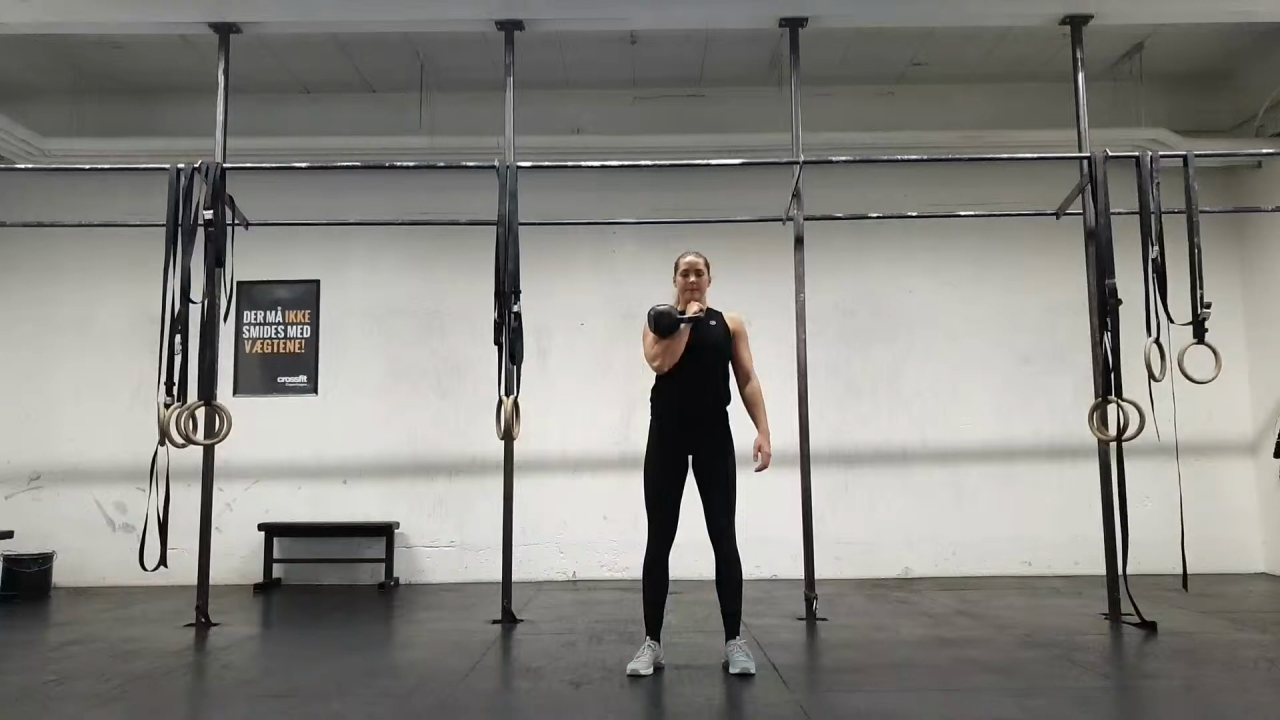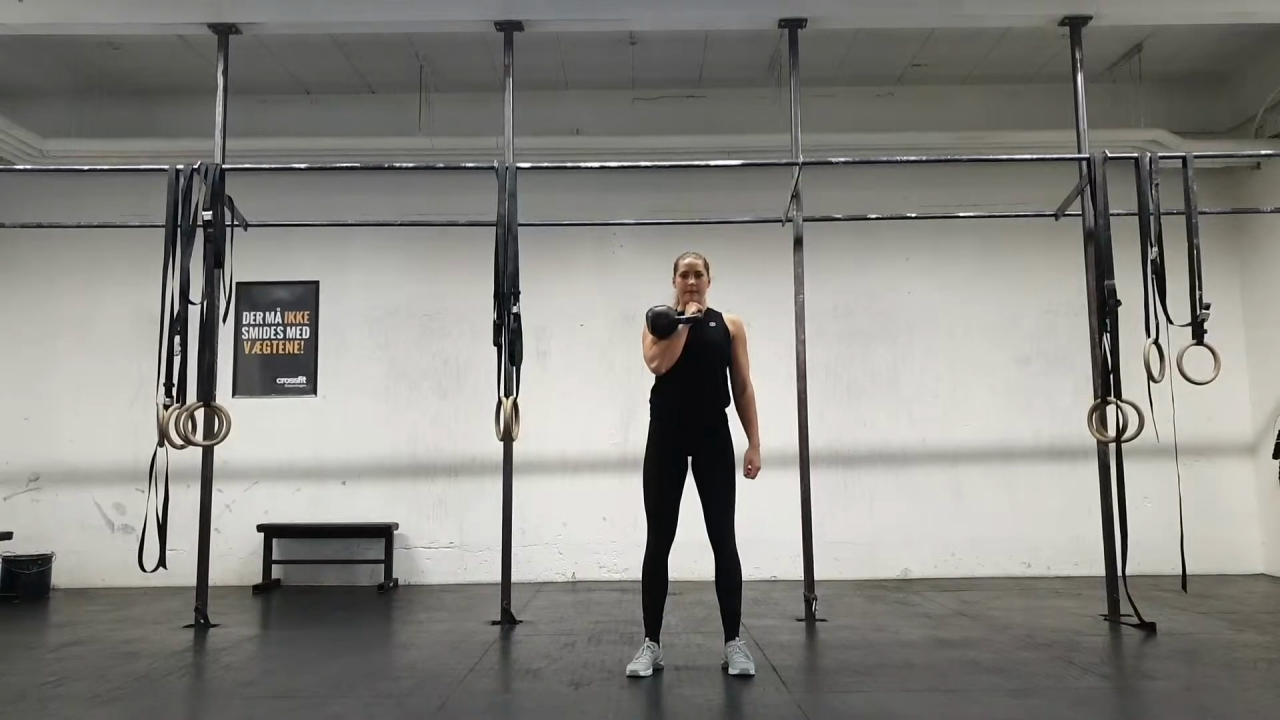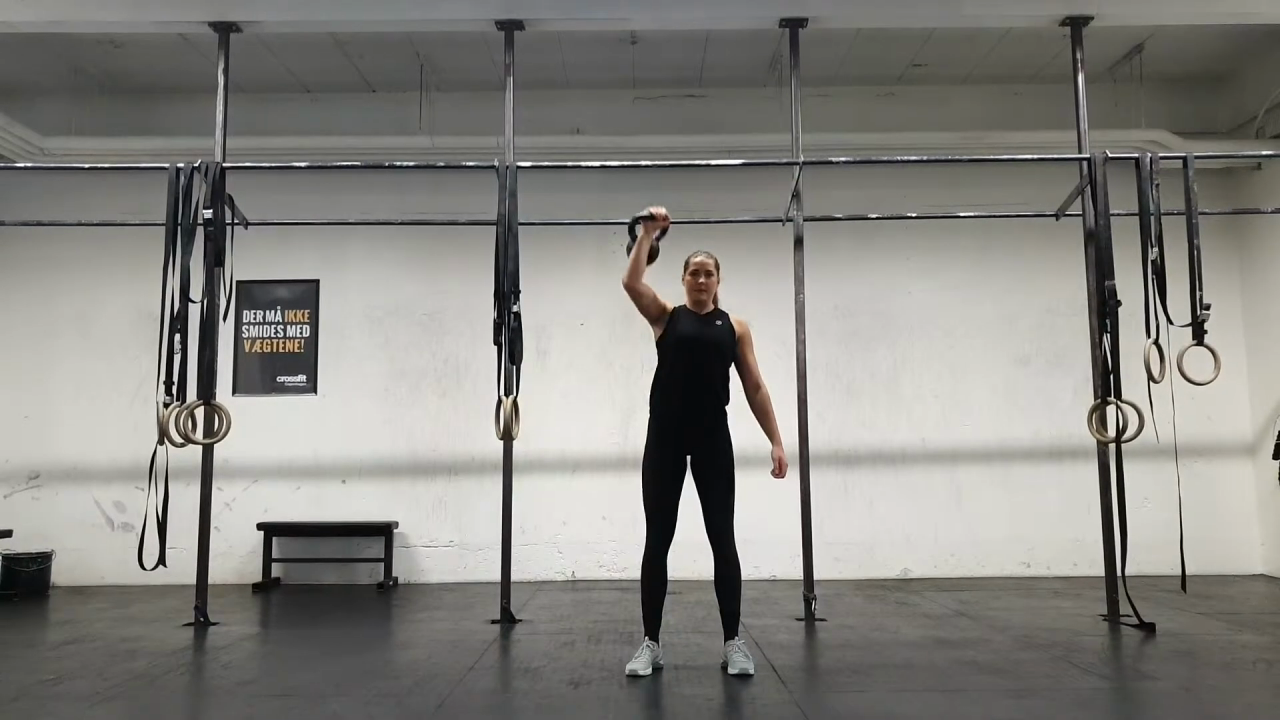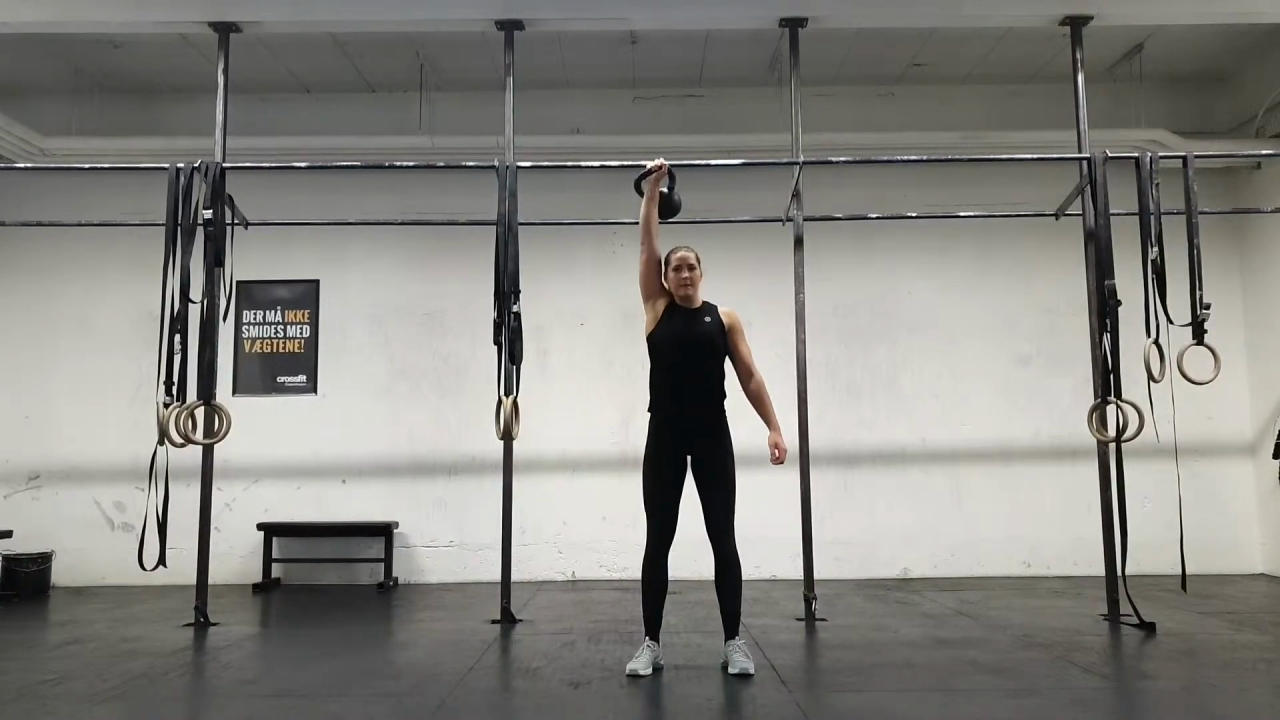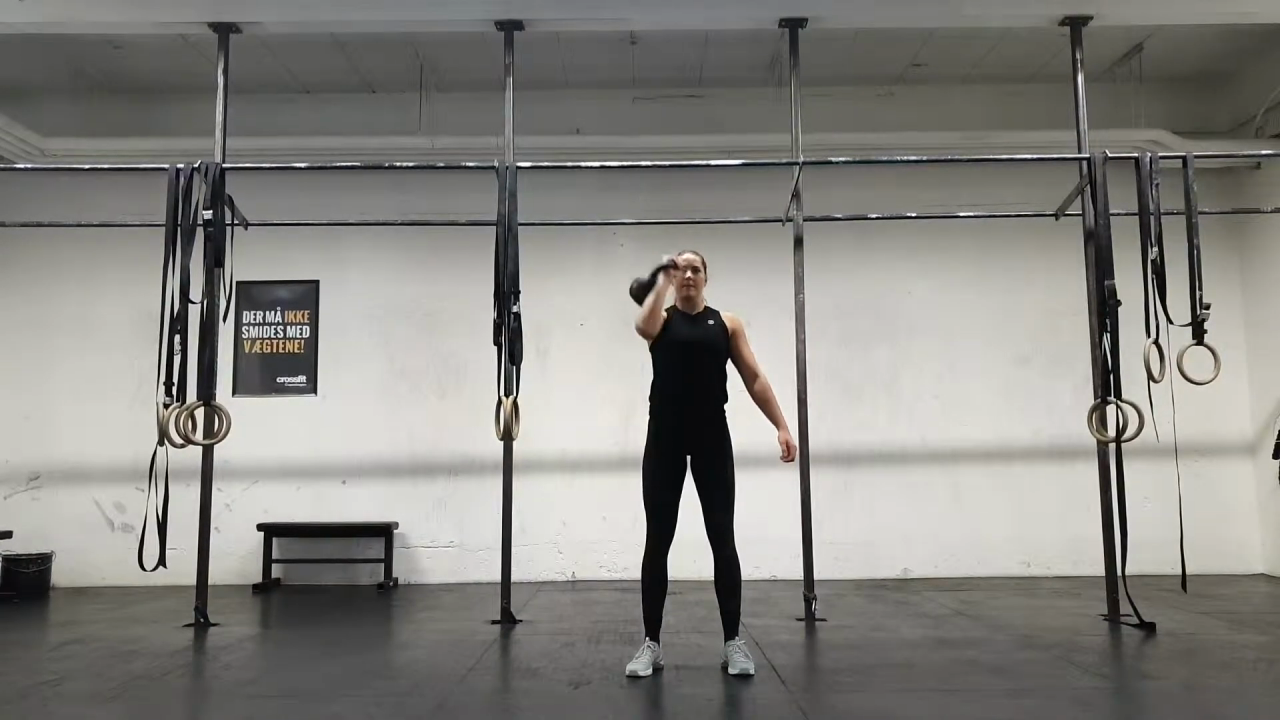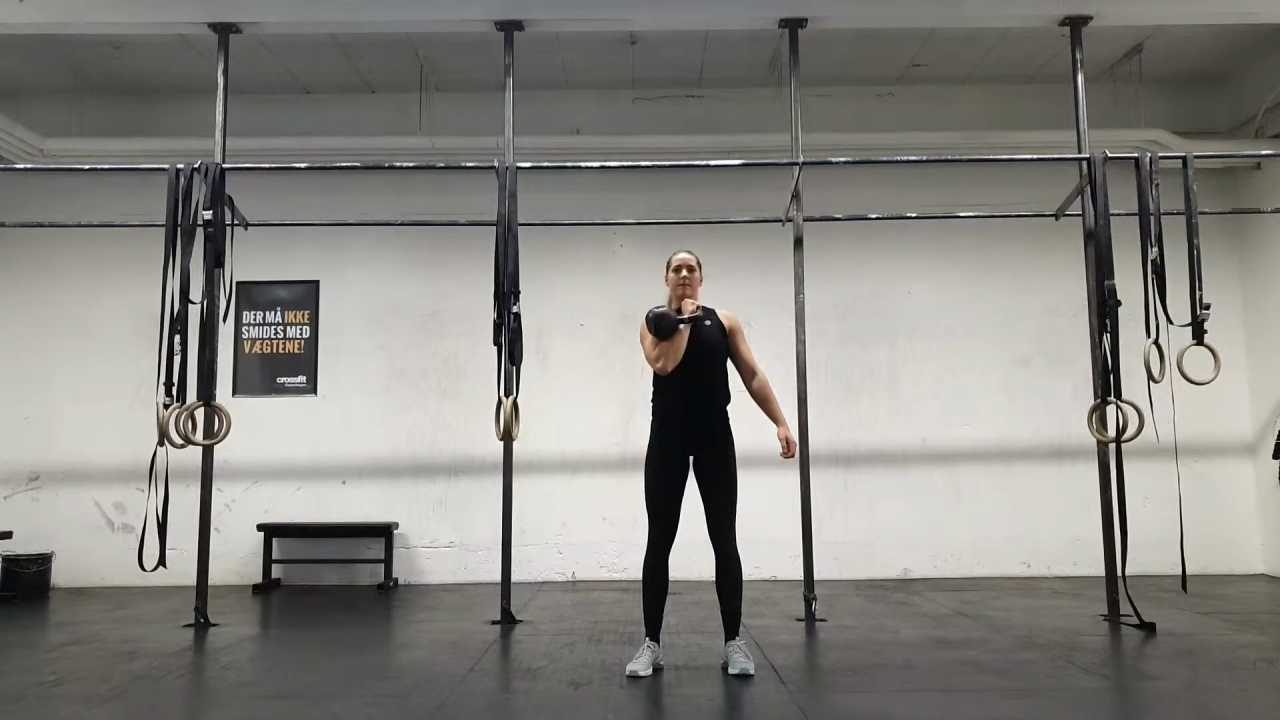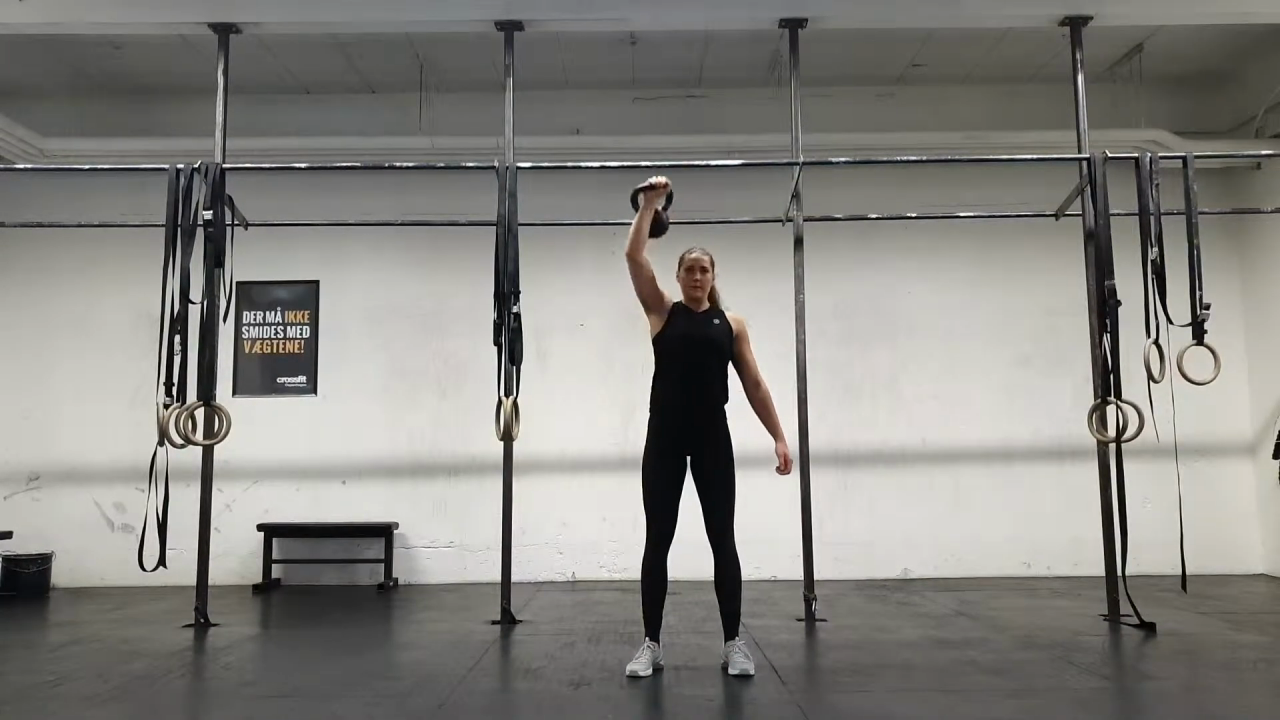
dt=0.7s
person 1, frame 1
left shoulder: (730, 323)
left elbow: (748, 379)
right elbow: (661, 363)
left wrist: (763, 431)
right wrist: (686, 319)
left hip: (714, 435)
right hip: (667, 435)
left knee: (724, 538)
right knee: (659, 540)
left ankle: (734, 641)
right ankle: (652, 643)
person 1, frame 2
left shoulder: (729, 325)
left elbow: (743, 386)
right elbow: (659, 364)
left wrist: (754, 442)
right wrist: (684, 320)
left hip: (713, 436)
right hip: (666, 436)
left knee: (723, 539)
right knee: (658, 540)
left ankle: (733, 642)
right ankle: (651, 643)
person 1, frame 3
left shoulder: (735, 326)
right shoulder: (666, 315)
left elbow: (755, 387)
right elbow: (630, 283)
left wrist: (776, 441)
right wrist: (648, 233)
left hip: (712, 438)
right hip: (665, 436)
left knee: (723, 539)
right knee: (657, 540)
left ankle: (733, 642)
right ankle: (650, 643)
person 1, frame 4
left shoulder: (725, 319)
right shoulder: (656, 307)
left elbow: (750, 377)
right elbow: (647, 243)
left wrist: (773, 428)
right wrist: (652, 188)
left hip: (712, 436)
right hip: (665, 436)
left knee: (723, 539)
right knee: (658, 541)
left ankle: (733, 642)
right ankle: (651, 643)
person 1, frame 5
left shoulder: (727, 322)
right shoulder: (662, 319)
left elbow: (754, 378)
right elbow: (642, 324)
left wrist: (781, 426)
right wrist: (662, 280)
left hip: (711, 436)
right hip: (664, 437)
left knee: (722, 538)
right knee: (657, 541)
left ankle: (733, 642)
right ankle: (651, 643)
person 1, frame 6
left shoulder: (725, 321)
right shoulder: (655, 324)
left elbow: (753, 376)
right elbow: (663, 365)
left wrist: (781, 422)
right wrist: (682, 319)
left hip: (714, 435)
right hip: (667, 435)
left knee: (724, 539)
right knee: (659, 540)
left ankle: (733, 642)
right ankle: (651, 644)
person 1, frame 7
left shoulder: (731, 324)
right shoulder: (661, 311)
left elbow: (753, 384)
right elbow: (633, 255)
left wrist: (779, 437)
right wrist: (650, 204)
left hip: (712, 438)
right hip: (665, 437)
left knee: (723, 540)
right knee: (657, 541)
left ankle: (733, 642)
right ankle: (651, 644)
